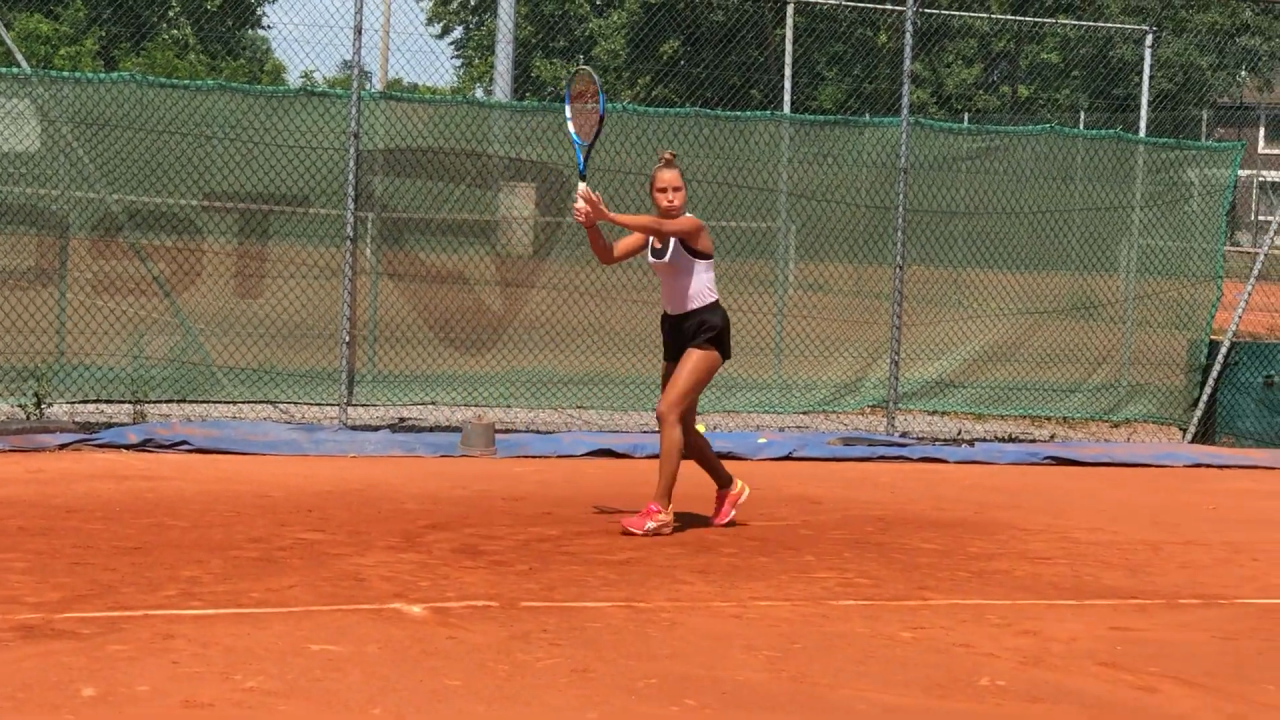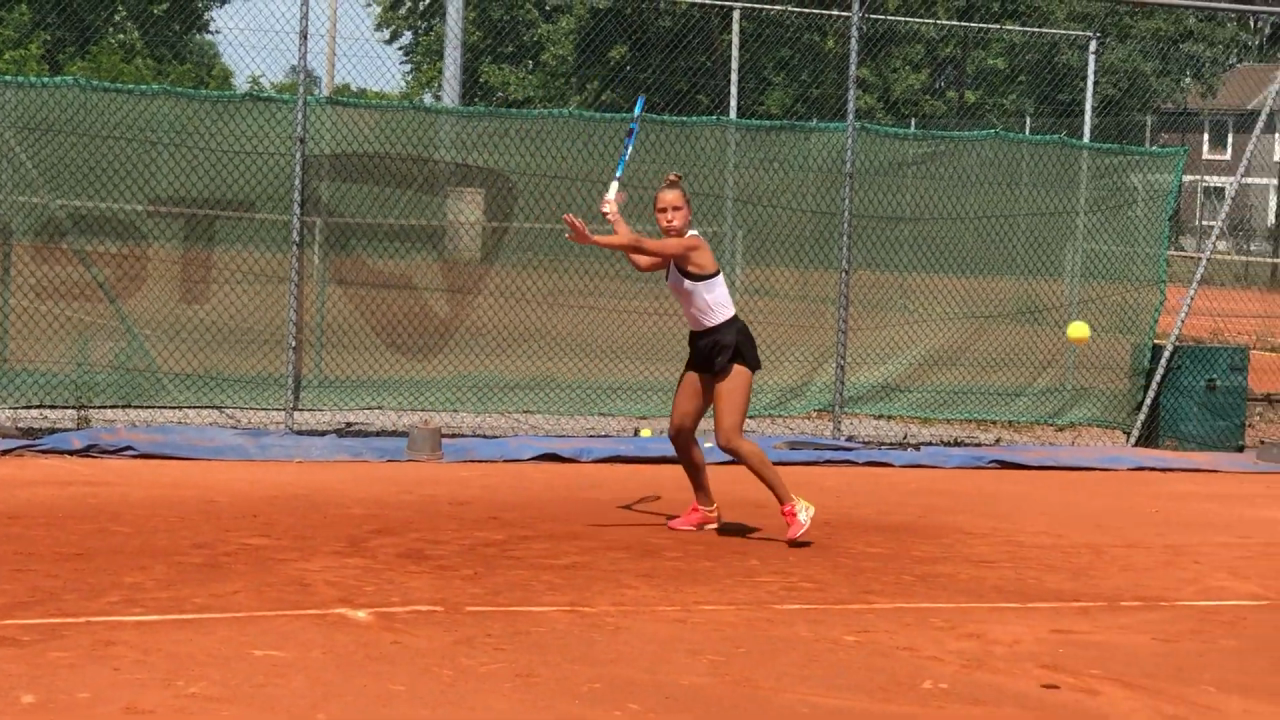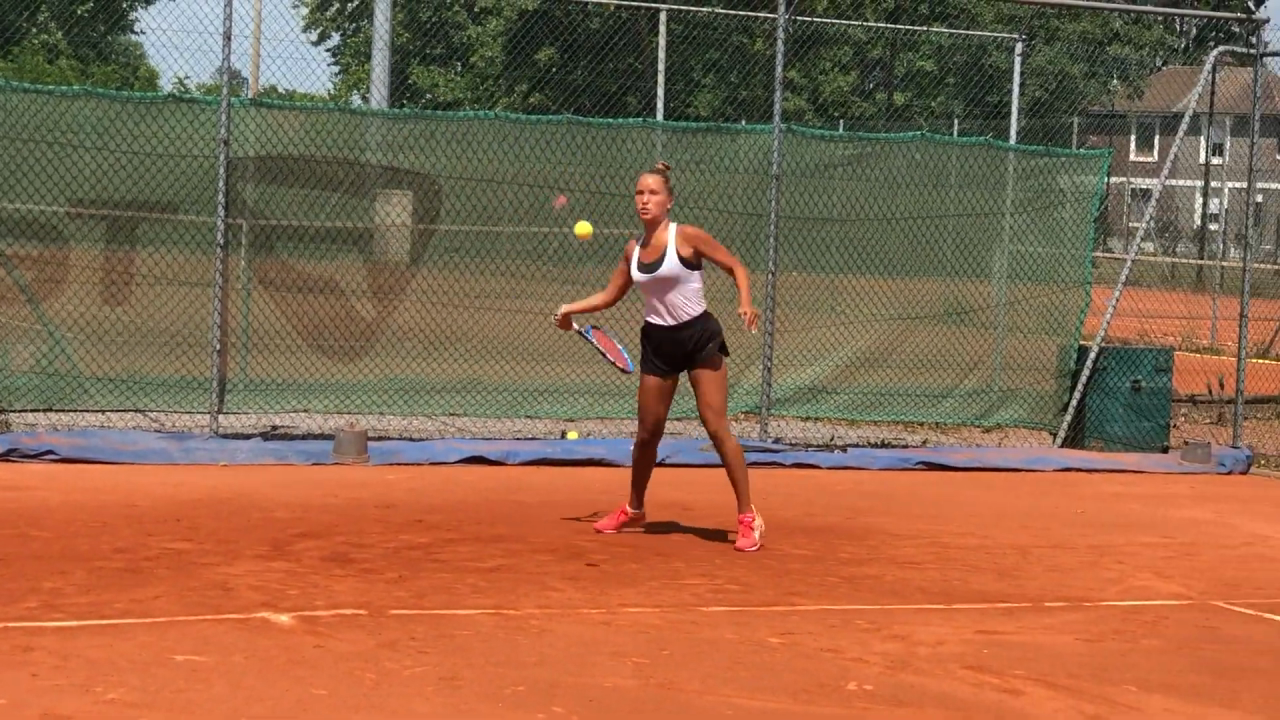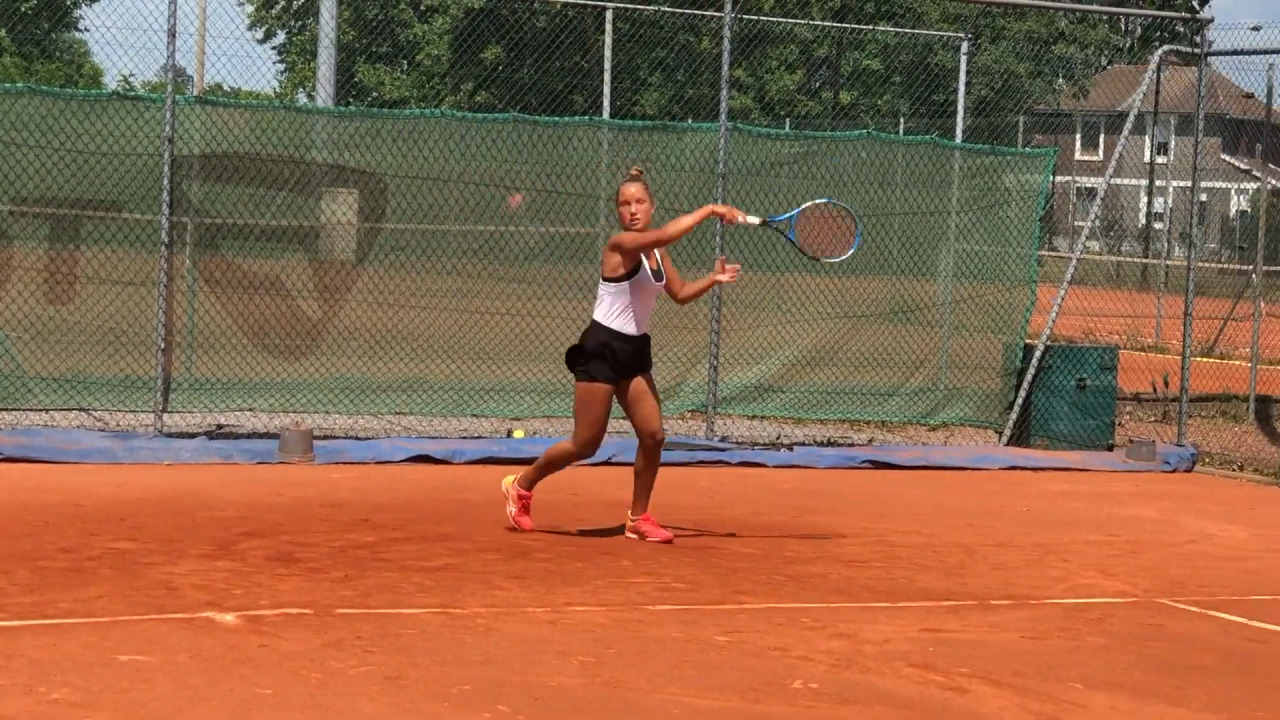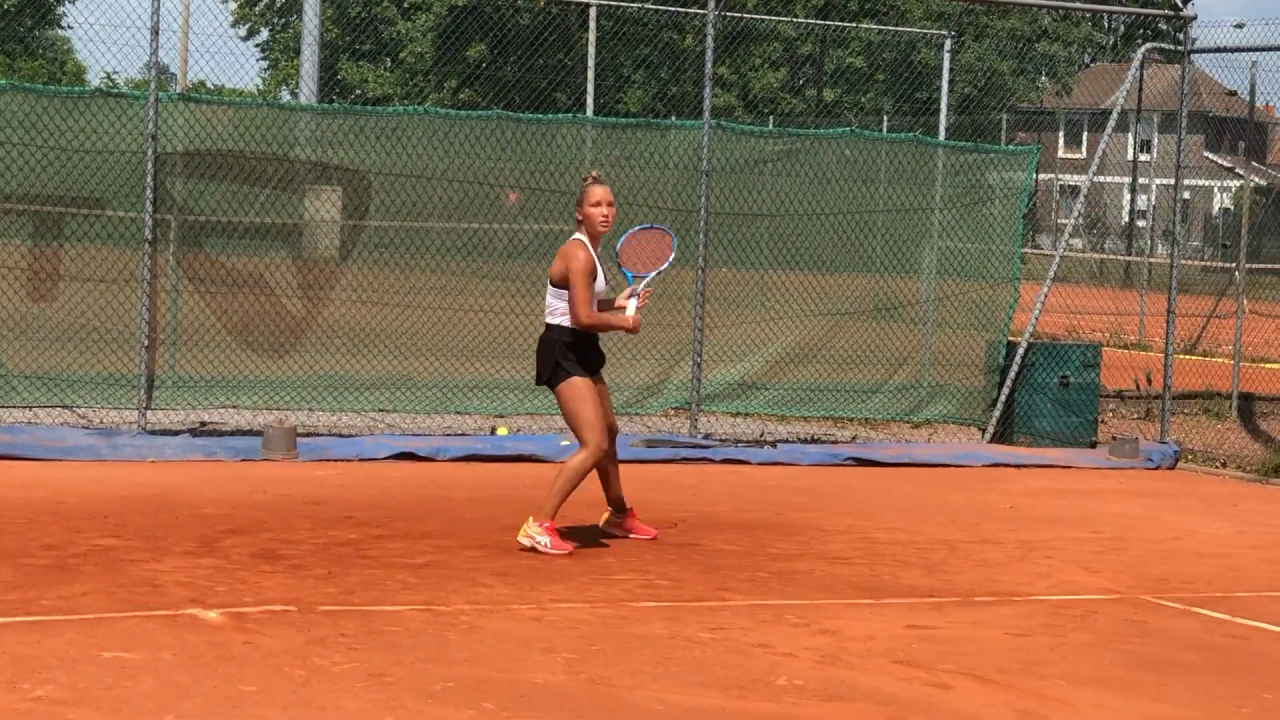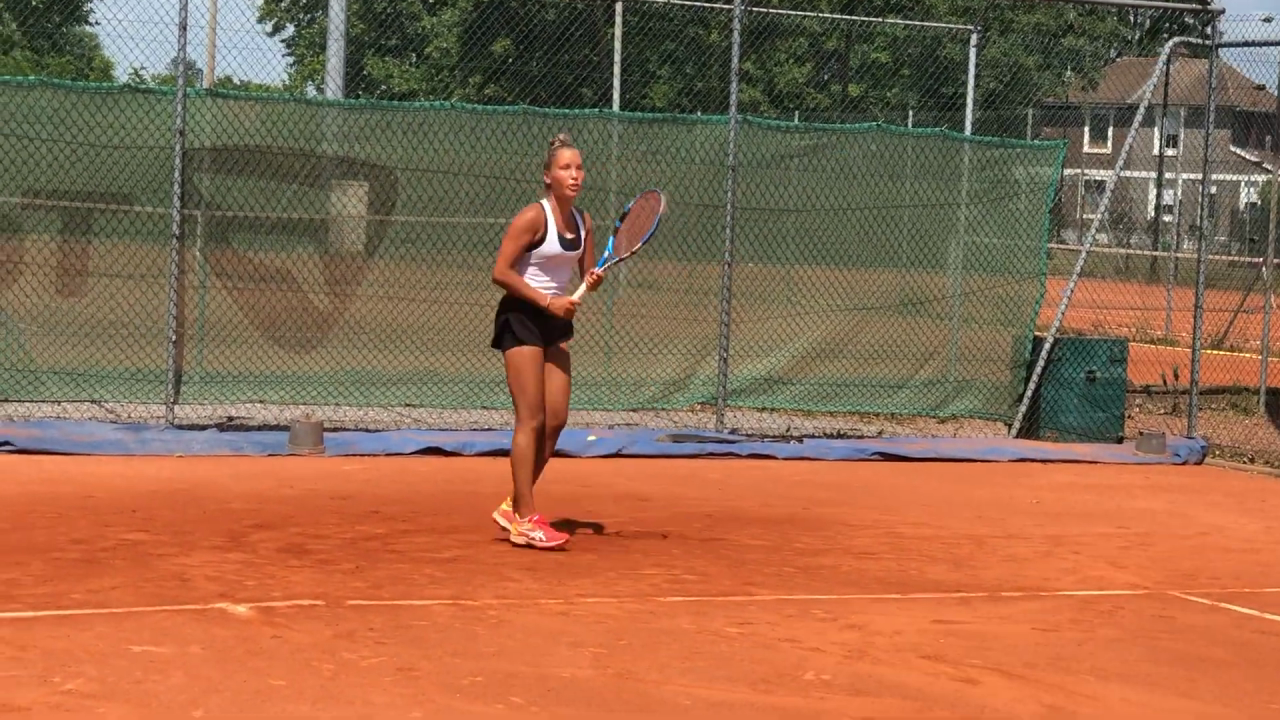
dt=0.3s
person 1, frame 1
left shoulder: (693, 226)
right shoulder: (652, 233)
left elbow: (656, 223)
right elbow: (608, 256)
left wrist: (608, 215)
right wrist: (591, 225)
left hip: (707, 328)
right hip: (676, 329)
left knee: (668, 412)
right knee: (680, 422)
left ankle: (660, 510)
right ankle: (730, 490)
person 1, frame 2
left shoulder: (691, 245)
right shoulder: (673, 249)
left elbow: (637, 243)
right elbow: (640, 259)
left wrist: (592, 239)
right wrist: (617, 219)
left hip: (729, 343)
right hip: (703, 345)
left knee: (729, 438)
right knee: (678, 430)
left ankle: (792, 507)
right ankle: (705, 507)
person 1, frame 3
left shoulder: (691, 236)
right shoulder: (634, 248)
left elbow: (736, 267)
right elbow: (610, 295)
left wrist: (745, 300)
right wrist: (574, 307)
left hip: (699, 336)
right hip: (659, 342)
left knee: (717, 430)
right knee: (647, 434)
left ankle: (748, 516)
right ankle: (634, 509)
person 1, frame 4
left shoulder: (656, 250)
right shoulder: (622, 244)
left elbow: (680, 294)
right elbow: (663, 234)
left wrist: (713, 279)
right wrist: (710, 210)
left hip: (634, 350)
right hip: (603, 349)
left knee: (654, 436)
right knee: (585, 445)
left ankle: (639, 518)
right ankle: (521, 486)
person 1, frame 5
left shoulder: (588, 251)
right shoulder: (578, 252)
right elbow: (583, 317)
left wrist: (622, 301)
right wrist: (622, 323)
left hip: (580, 352)
right hip: (565, 351)
left knee: (606, 435)
right knee: (595, 444)
left ankle: (619, 515)
right ankle: (538, 526)
person 1, frame 6
left shoulder: (583, 221)
right shoulder: (533, 216)
left elbow: (579, 273)
right elbow: (500, 272)
left wrist: (591, 280)
right wrist: (547, 300)
left hip: (552, 322)
right hip: (522, 317)
left knee: (555, 420)
right knee: (531, 420)
left ankle: (513, 506)
right ankle: (524, 521)
